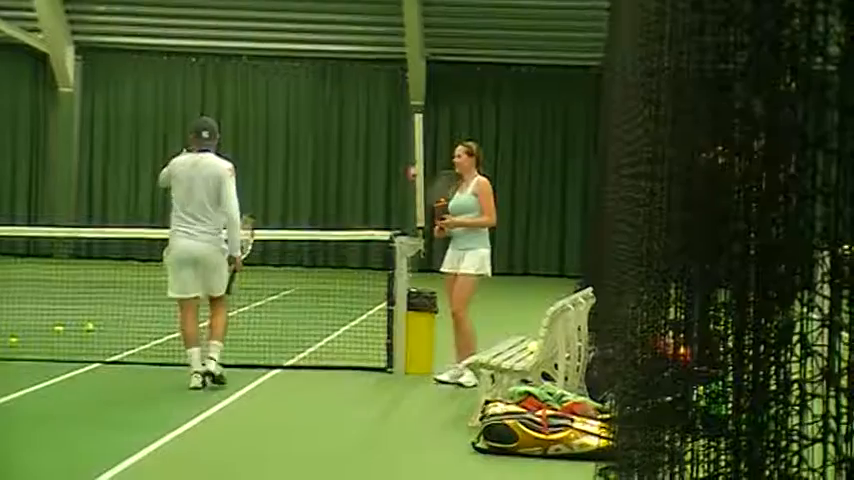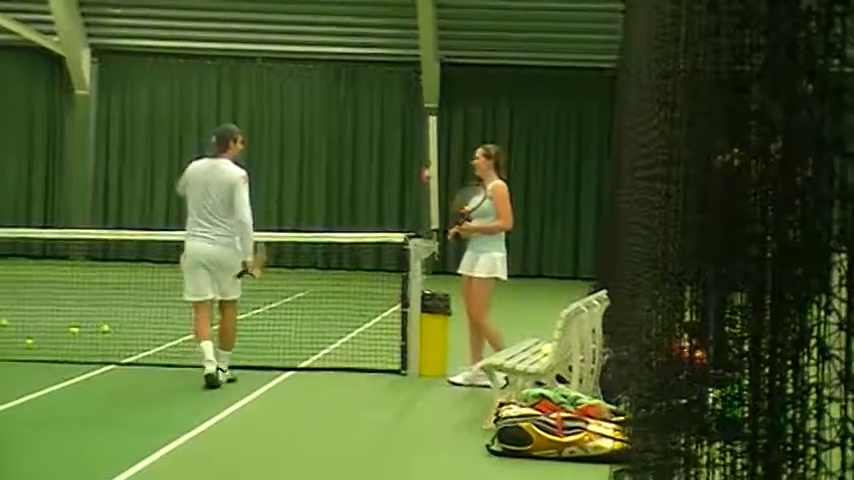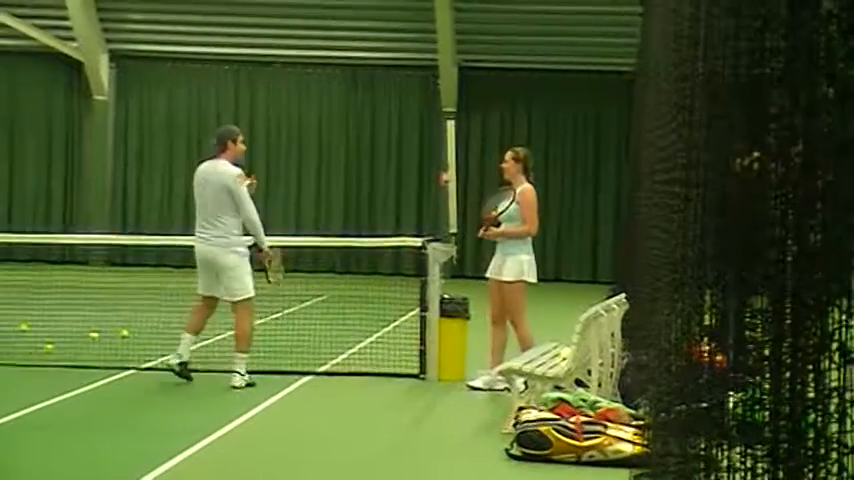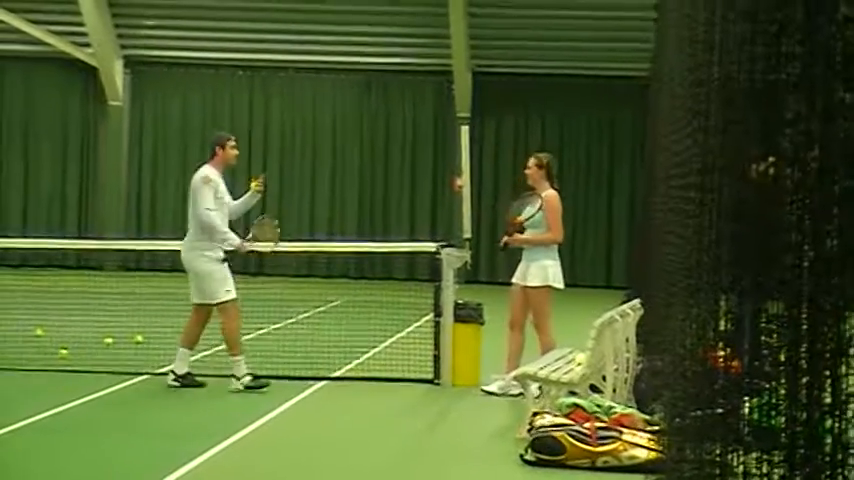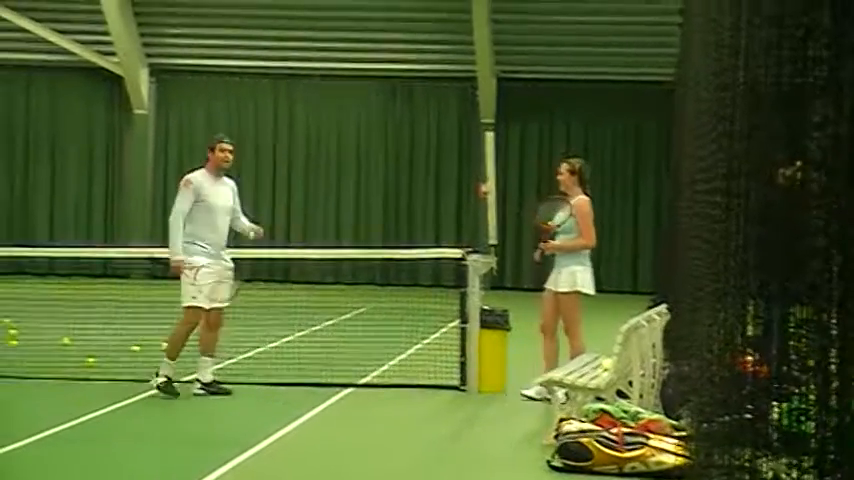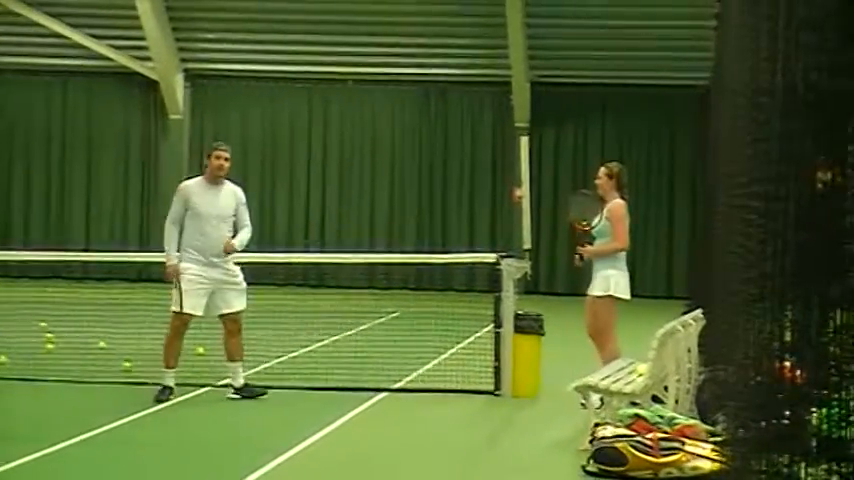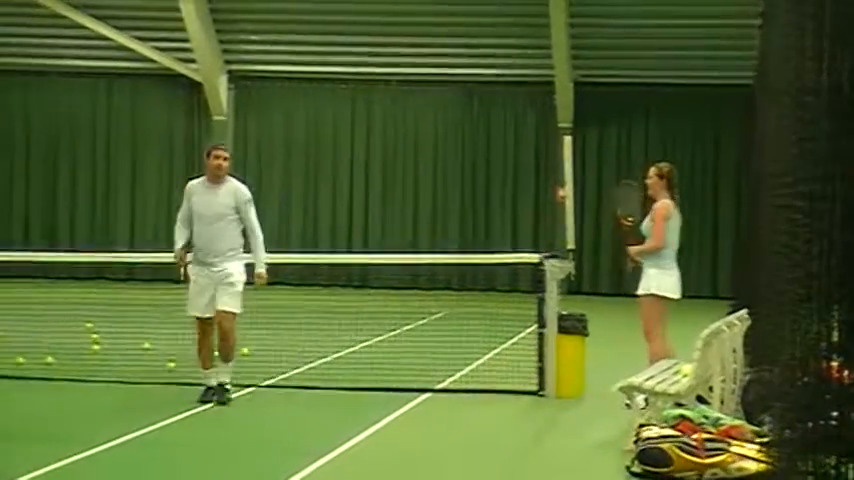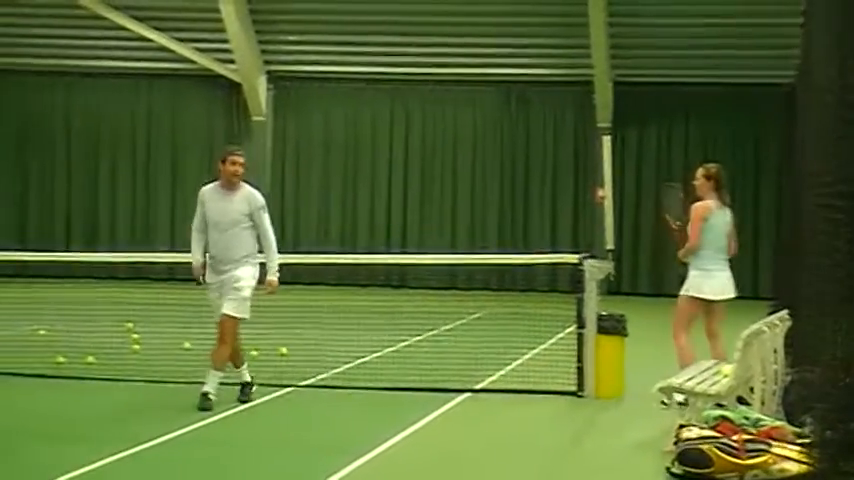
dt=0.3s
person 1, frame 1
left shoulder: (177, 164)
right shoulder: (224, 167)
left elbow: (162, 181)
right elbow: (231, 212)
right wrist: (236, 250)
left hip: (180, 244)
right hip: (211, 246)
left knee: (187, 308)
right knee: (219, 305)
left ankle: (197, 371)
right ankle: (212, 362)
person 1, frame 2
left shoulder: (193, 168)
right shoulder: (237, 175)
left elbow: (182, 190)
right elbow: (243, 217)
right wrist: (247, 254)
left hip: (195, 247)
right hip: (225, 250)
left knee: (202, 311)
right knee: (228, 308)
left ankle: (209, 365)
right ankle: (222, 368)
person 1, frame 3
left shoulder: (201, 170)
right shoulder: (234, 173)
right elbow: (249, 213)
left wrist: (244, 189)
right wrist: (262, 244)
left hip: (204, 247)
right hip: (229, 249)
left knee: (207, 303)
right knee: (243, 309)
left ankle: (180, 356)
right ankle: (239, 373)
person 1, frame 4
left shoulder: (217, 180)
right shoulder: (206, 176)
left elbow: (230, 211)
right elbow: (205, 214)
left wrist: (252, 195)
right wrist: (233, 241)
left hip: (207, 254)
right hip: (205, 254)
left knee: (201, 312)
right knee: (230, 310)
left ankle: (179, 371)
right ankle: (241, 374)
person 1, frame 5
left shoulder: (230, 186)
right shoulder: (193, 181)
left elbow: (236, 219)
right elbow: (177, 219)
left wrist: (250, 228)
right wrist: (177, 255)
left hip: (220, 260)
right hip: (195, 259)
left knee: (215, 319)
right knee: (192, 318)
left ankle: (205, 379)
right ankle: (164, 374)
person 1, frame 6
left shoulder: (235, 193)
right shoulder: (187, 189)
left elbow: (246, 227)
right elbow: (172, 224)
left wrist: (236, 243)
right wrist: (171, 258)
left hip: (225, 268)
right hip: (192, 267)
left knee: (234, 326)
right knee: (177, 325)
left ankle: (238, 384)
right ankle: (168, 383)
person 1, frame 7
left shoulder: (239, 191)
right shoulder: (192, 188)
left elbow: (254, 230)
right elbow: (183, 222)
left wrist: (260, 265)
right wrist: (179, 247)
left hip: (231, 267)
right hip: (200, 268)
left knee: (225, 326)
right knee: (204, 329)
left ankle: (224, 382)
right ankle: (210, 383)
person 1, frame 8
left shoulder: (253, 197)
right shoulder: (205, 193)
left elbow: (267, 237)
right elbow: (198, 231)
left wrist: (272, 273)
right wrist: (197, 260)
left hip: (242, 272)
right hip: (215, 273)
left knee: (225, 330)
right knee: (227, 335)
left ankle: (209, 390)
right ankle: (245, 379)
person 2, frame 1
left shoulder: (481, 184)
right shoulder: (457, 187)
left elbow: (490, 219)
left wrist: (459, 222)
right wrist: (444, 228)
left hip: (474, 252)
right hip: (454, 251)
left knee: (459, 310)
right knee: (455, 312)
right ankle: (459, 366)
person 2, frame 2
left shoulder: (499, 187)
right shoulder: (480, 188)
left elbow: (506, 224)
left wrist: (475, 228)
right wrist: (464, 230)
left hip: (489, 256)
right hip: (472, 254)
left knee: (479, 317)
right knee: (472, 316)
right ankle: (475, 370)
person 2, frame 3
left shoulder: (526, 191)
right shoulder: (510, 191)
left elbow: (531, 229)
left wrist: (501, 232)
right wrist: (491, 232)
left hip: (517, 259)
right hip: (501, 257)
left knee: (516, 320)
right knee: (496, 319)
right ankle: (495, 374)
person 2, frame 4
left shoulder: (551, 197)
left elbow: (556, 236)
left wrist: (525, 239)
right wrist: (516, 240)
left hip: (542, 266)
right hip: (526, 265)
left knee: (541, 326)
right knee: (515, 323)
right ankle: (510, 380)
person 2, frame 5
left shoulder: (581, 203)
right shoulder: (568, 203)
left elbow: (589, 242)
left wrist: (557, 246)
right wrist: (550, 247)
left hip: (574, 271)
right hip: (560, 270)
left knee: (572, 332)
right knee: (546, 328)
person 2, frame 6
left shoulder: (617, 206)
right shoulder: (608, 206)
left elbow: (622, 243)
left wrist: (594, 251)
right wrist: (589, 251)
left hip: (610, 275)
right hip: (602, 274)
left knee: (606, 337)
right knee: (593, 331)
person 2, frame 7
left shoulder: (661, 207)
right shoulder: (671, 207)
left elbow: (658, 243)
left wrist: (636, 250)
right wrist: (642, 253)
left hip: (657, 274)
right hip: (665, 272)
left knee: (652, 335)
right knee: (659, 336)
person 2, frame 8
left shoulder: (699, 208)
right shoulder: (726, 211)
left elbow: (693, 244)
right elbow: (732, 249)
left wrist: (682, 253)
left hip: (701, 277)
right hip: (721, 276)
left knee: (679, 333)
right knee: (714, 336)
